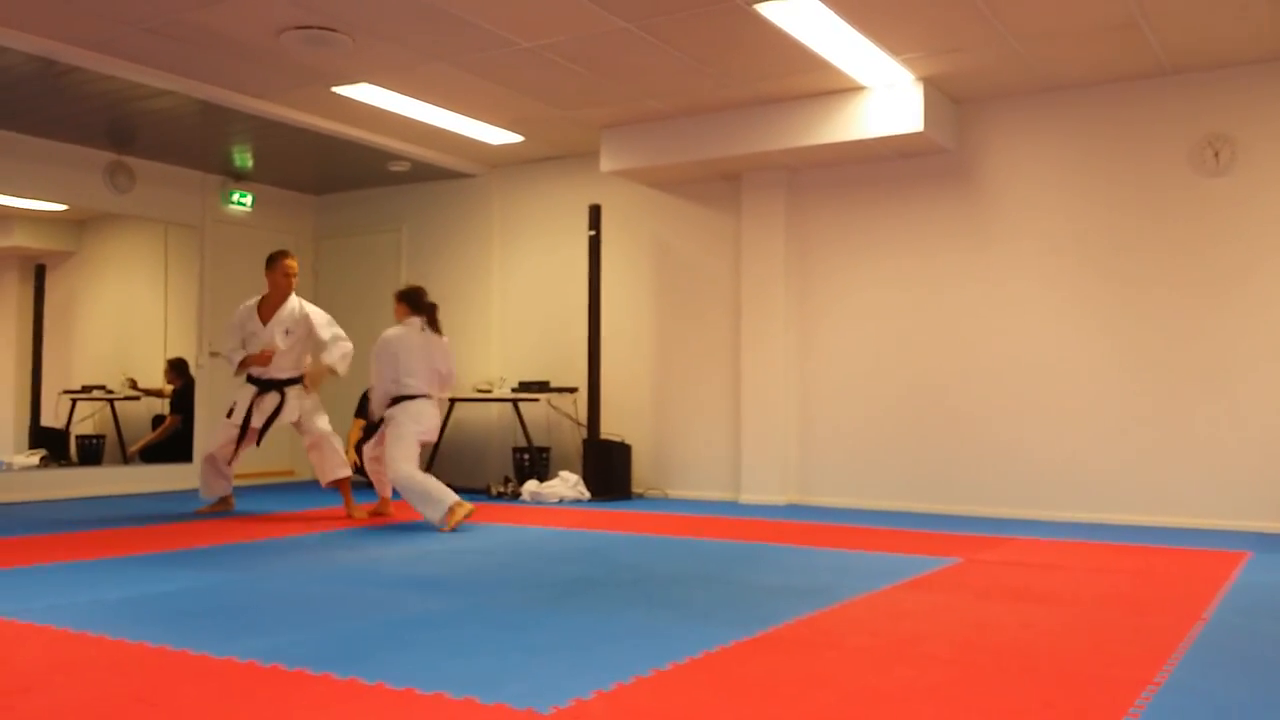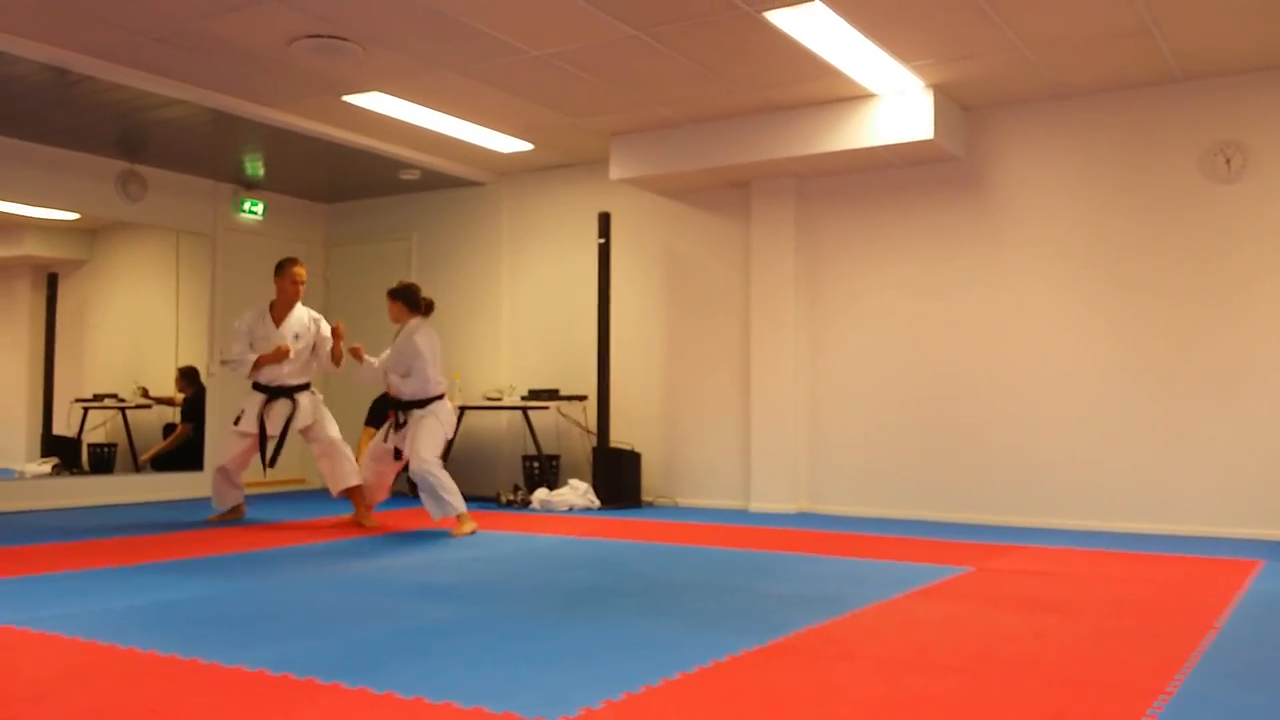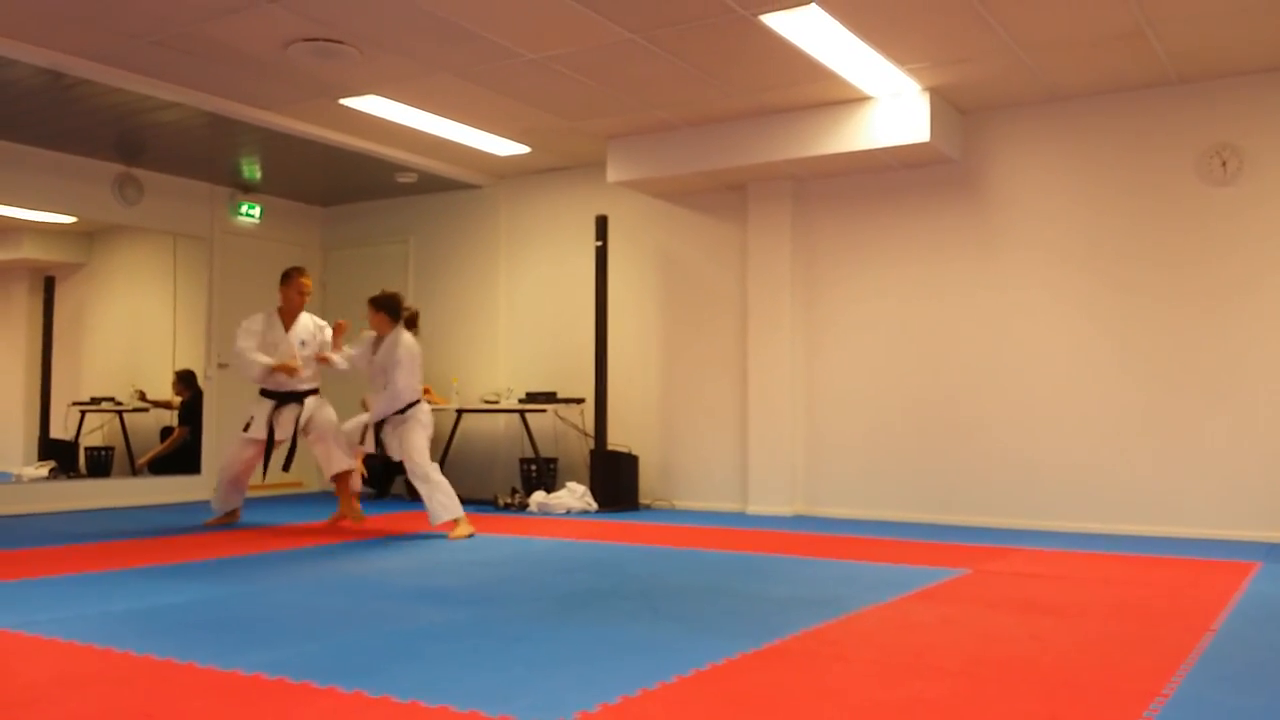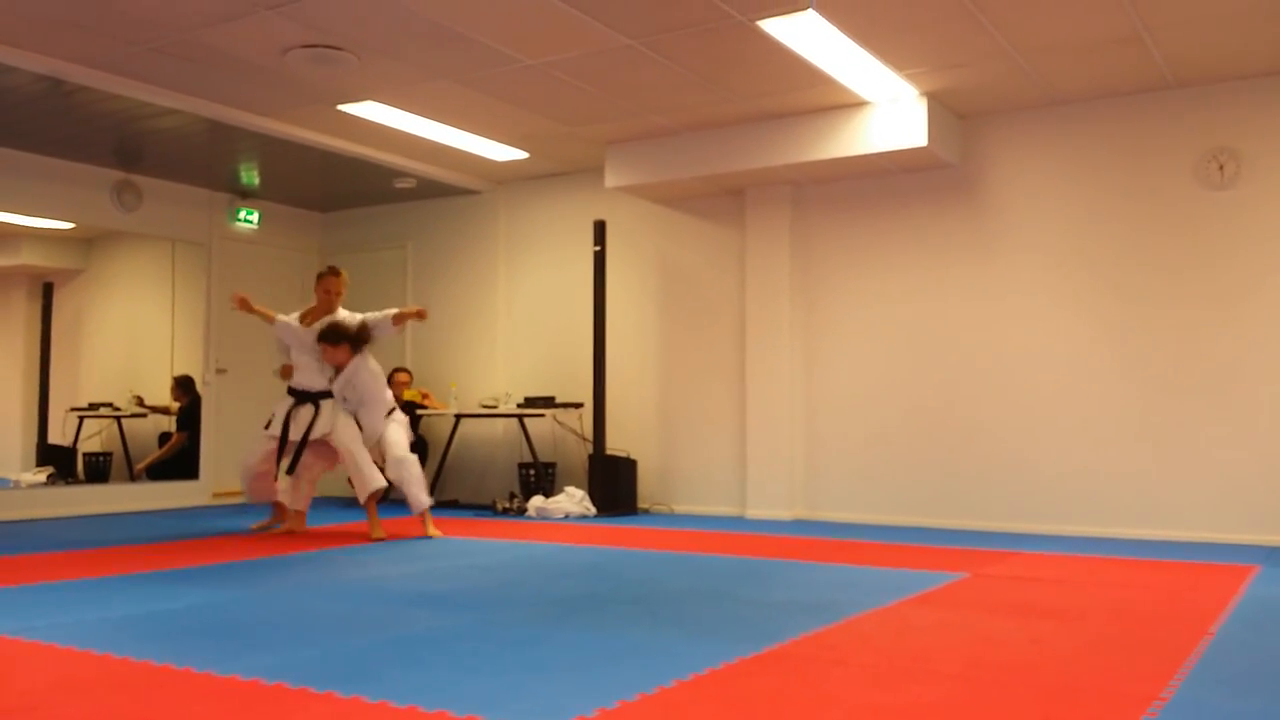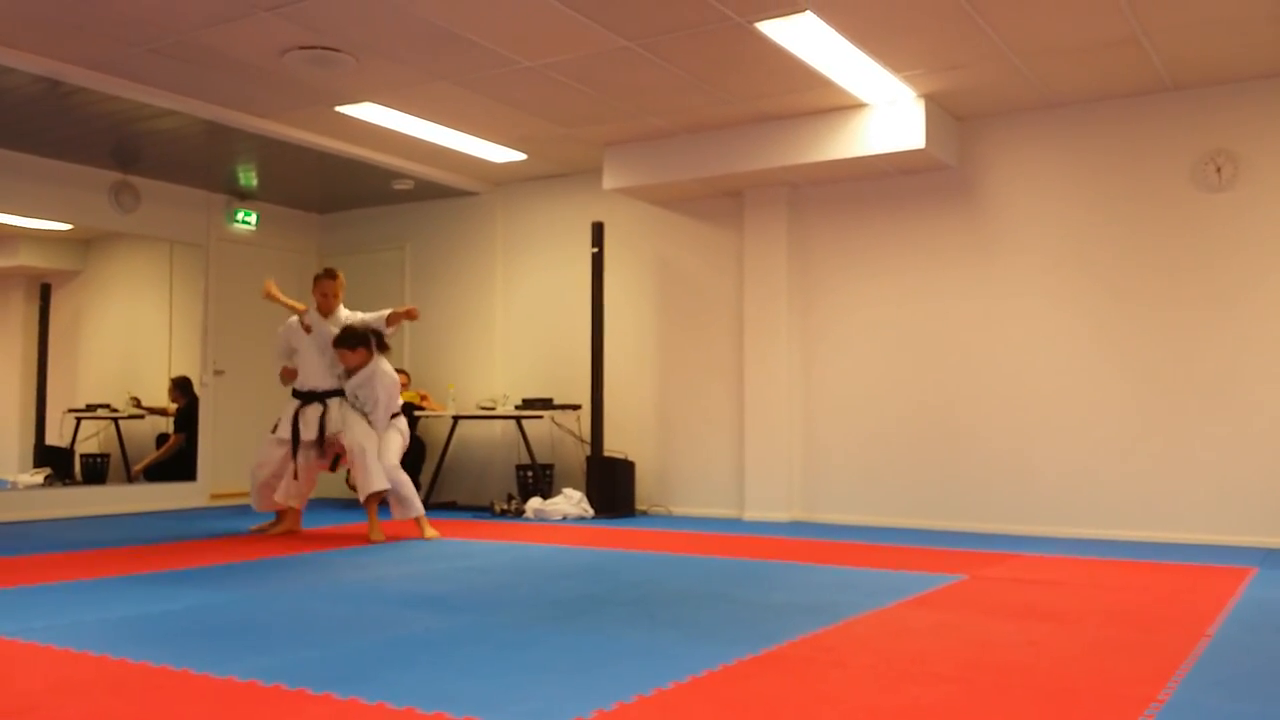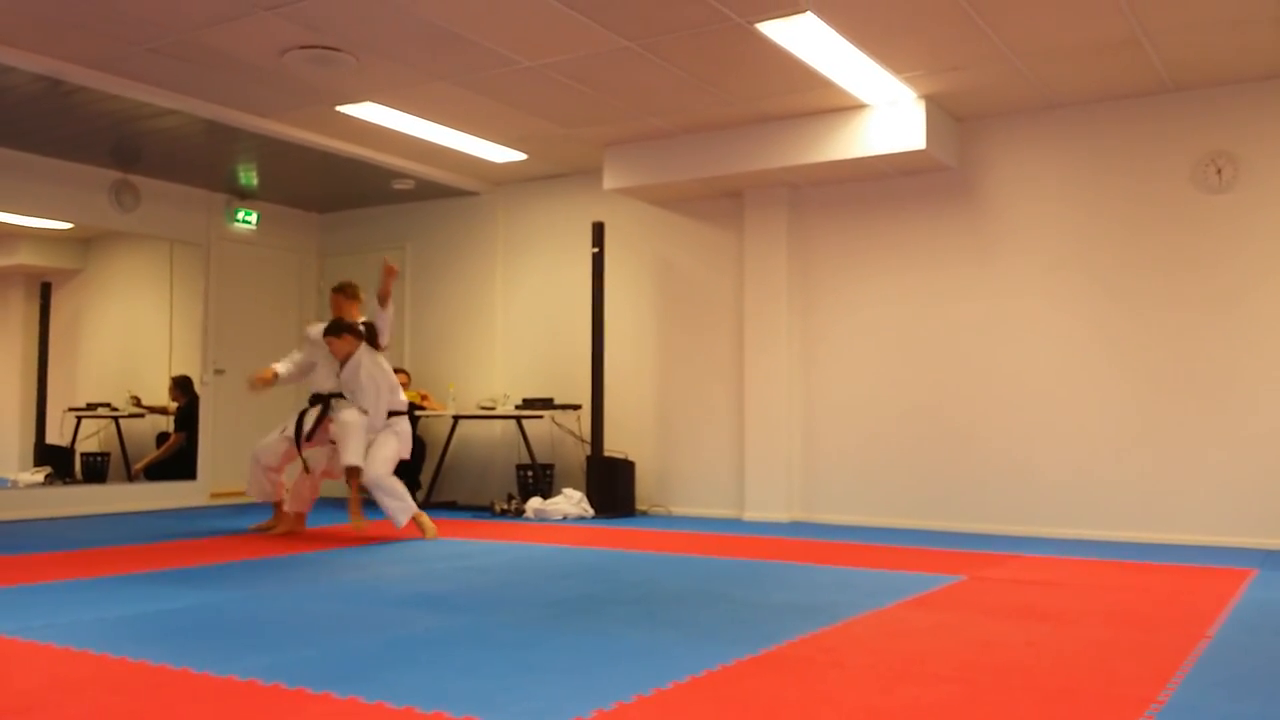
dt=0.2s
person 1, frame 1
left shoulder: (305, 313)
right shoulder: (245, 313)
left elbow: (340, 344)
right elbow: (230, 353)
left wrist: (322, 369)
right wrist: (251, 360)
left hip: (294, 392)
right hip: (256, 393)
left knee: (322, 437)
right knee: (219, 449)
left ankle: (350, 502)
right ankle: (224, 498)
person 1, frame 2
left shoulder: (313, 320)
right shoulder: (251, 320)
left elbow: (334, 362)
right elbow: (234, 360)
left wrist: (337, 342)
right wrist: (268, 358)
left hip: (302, 399)
right hip: (263, 401)
left knee: (332, 445)
right knee: (230, 460)
left ankle: (361, 510)
right ankle: (234, 507)
person 1, frame 3
left shoulder: (317, 326)
right shoulder: (256, 324)
left elbow: (332, 363)
right elbow: (246, 359)
right wrist: (279, 366)
left hip: (310, 403)
right hip: (272, 406)
left knee: (330, 434)
right knee: (238, 463)
left ankle: (348, 503)
right ankle: (229, 511)
person 1, frame 4
left shoulder: (349, 322)
right shoulder: (292, 323)
left elbow: (379, 321)
left wrist: (405, 314)
right wrist: (287, 369)
left hip: (329, 407)
right hip: (294, 406)
left knee: (354, 453)
right knee: (257, 464)
right ankle: (280, 513)
person 1, frame 5
left shoulder: (351, 322)
right shoulder: (293, 326)
left elbow: (378, 322)
right elbow: (285, 357)
left wrist: (400, 314)
right wrist: (285, 373)
left hip: (337, 407)
right hip: (302, 408)
right knee: (267, 466)
right ankle: (283, 516)
person 1, frame 6
left shoulder: (368, 329)
right shoulder: (319, 334)
left elbow: (381, 313)
right elbow: (296, 363)
left wrist: (386, 285)
right wrist: (270, 373)
right hip: (317, 412)
right knee: (265, 455)
right ankle: (280, 515)
person 2, frame 1
left shoulder: (391, 338)
right shoulder: (436, 338)
left elbow: (381, 384)
right elbow: (446, 378)
left wrist: (376, 410)
left hip: (408, 411)
right hip: (428, 408)
left knee: (401, 473)
right knee: (374, 451)
left ankle: (456, 506)
right ankle: (384, 503)
person 2, frame 2
left shoulder: (418, 338)
right shoulder: (406, 334)
left elbow: (426, 382)
right elbow: (388, 370)
left wrist: (395, 384)
right wrist: (363, 360)
left hip: (429, 411)
right hip: (409, 414)
left knee: (422, 464)
right knee: (375, 458)
left ankle: (463, 518)
person 2, frame 3
left shoulder: (402, 347)
right shoulder: (371, 340)
left elbow: (399, 394)
right elbow: (349, 360)
left wrist: (373, 408)
right wrist: (336, 344)
left hip: (409, 417)
right hip: (384, 417)
left knee: (419, 466)
right knee: (342, 439)
left ankle: (461, 521)
person 2, frame 4
left shoulder: (366, 372)
right shoulder: (342, 358)
left elbow: (372, 419)
left hip: (386, 423)
right hip: (356, 424)
left knee: (401, 461)
left ankle: (425, 519)
person 2, frame 5
left shoulder: (382, 376)
right shoulder: (359, 360)
left elbow: (378, 422)
left hip: (388, 426)
right hip: (357, 425)
left knee: (386, 468)
left ankle: (421, 522)
person 2, frame 6
left shoulder: (369, 367)
right shoulder: (355, 357)
left elbow: (374, 417)
left hip: (390, 426)
left knee: (373, 473)
left ankle: (419, 518)
